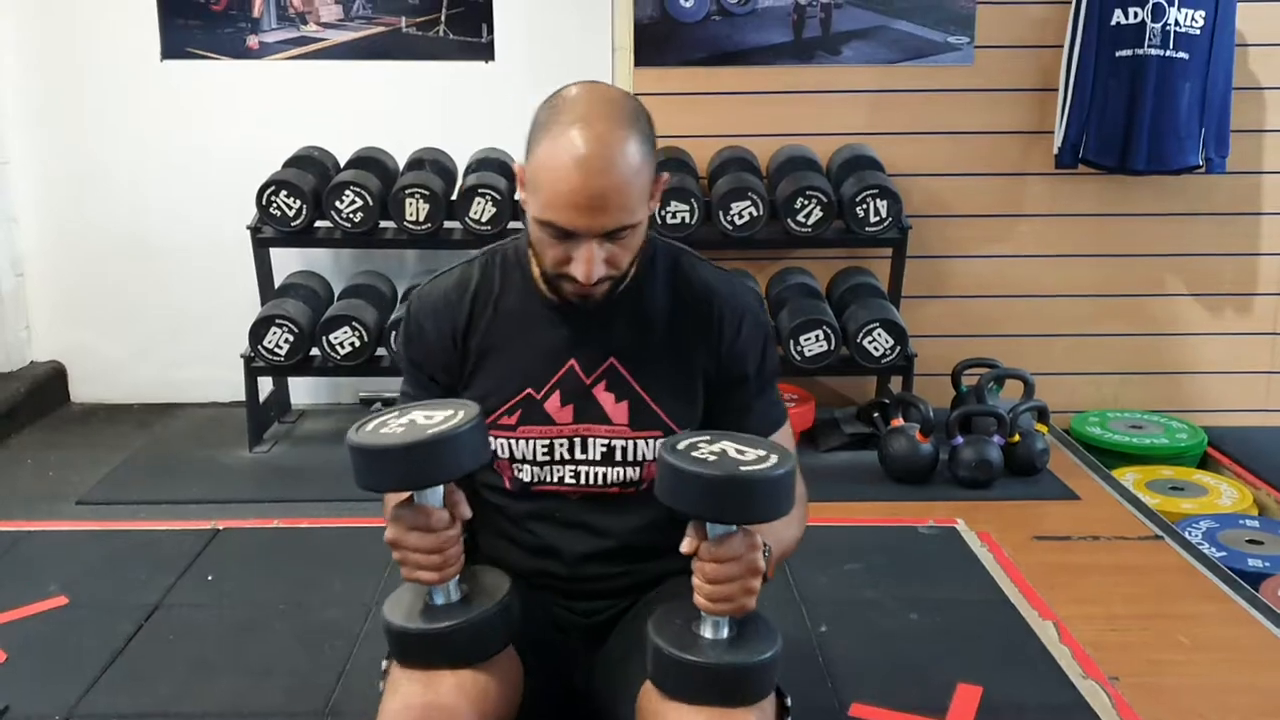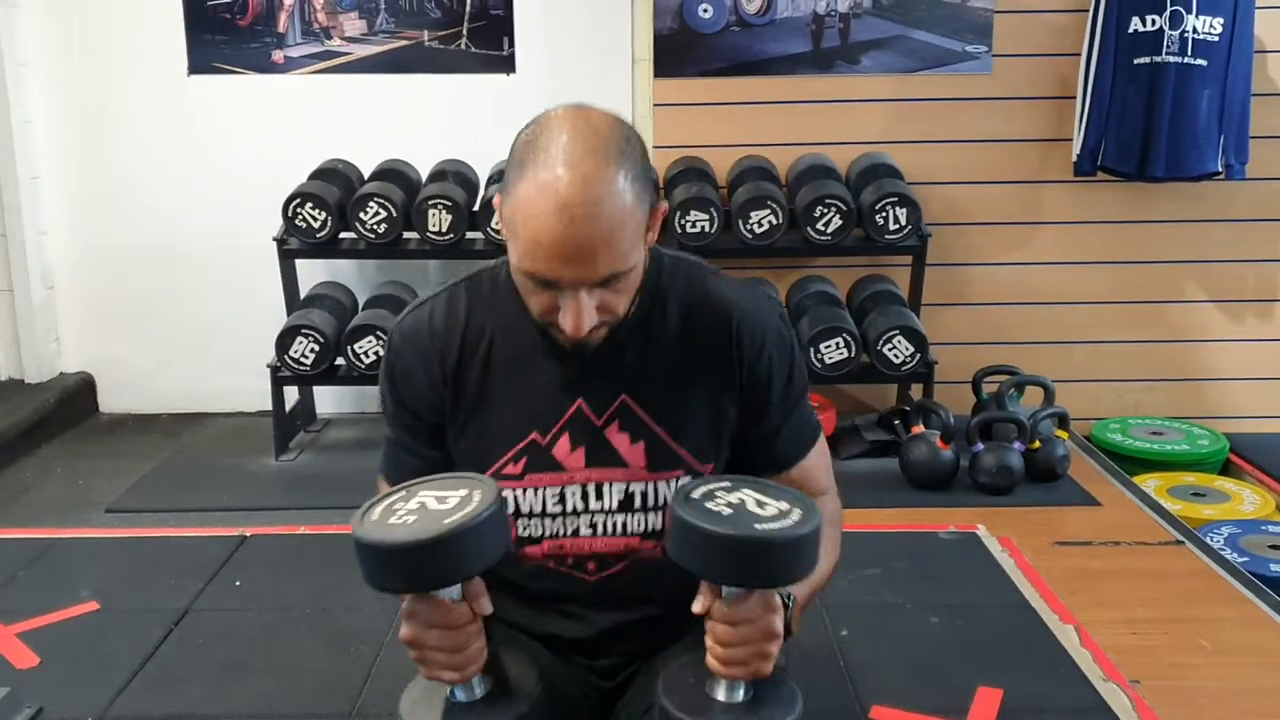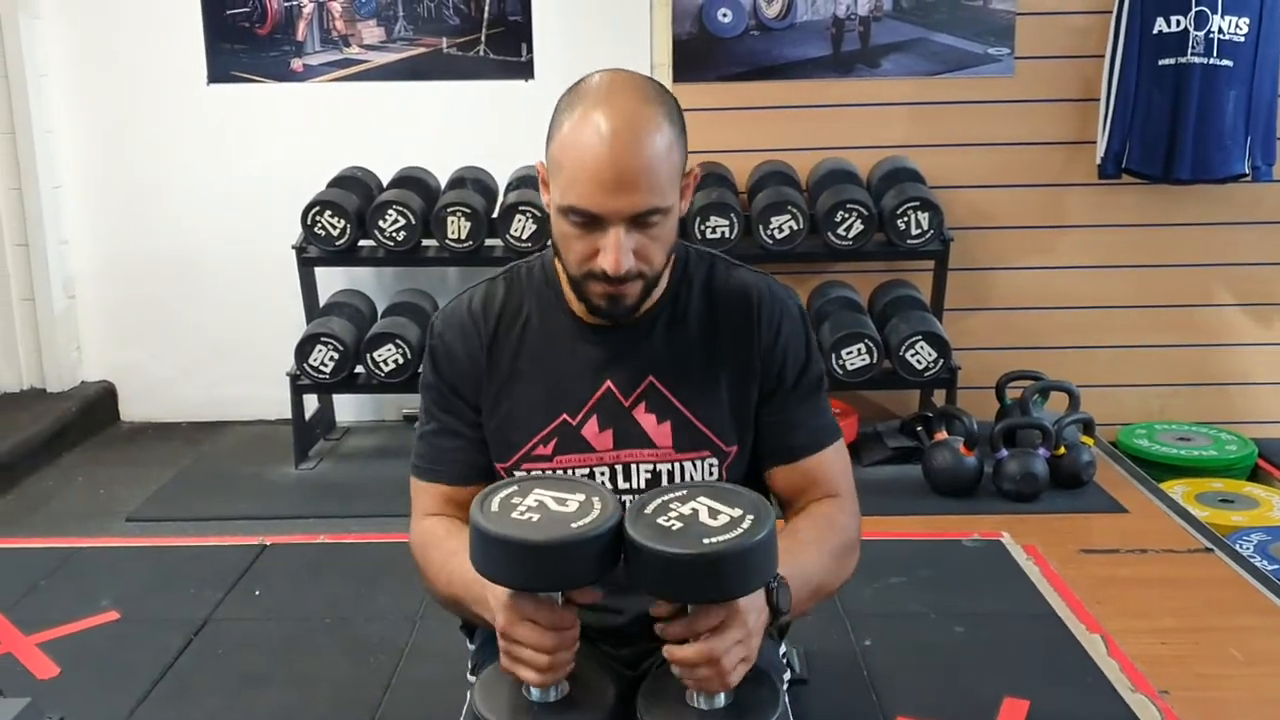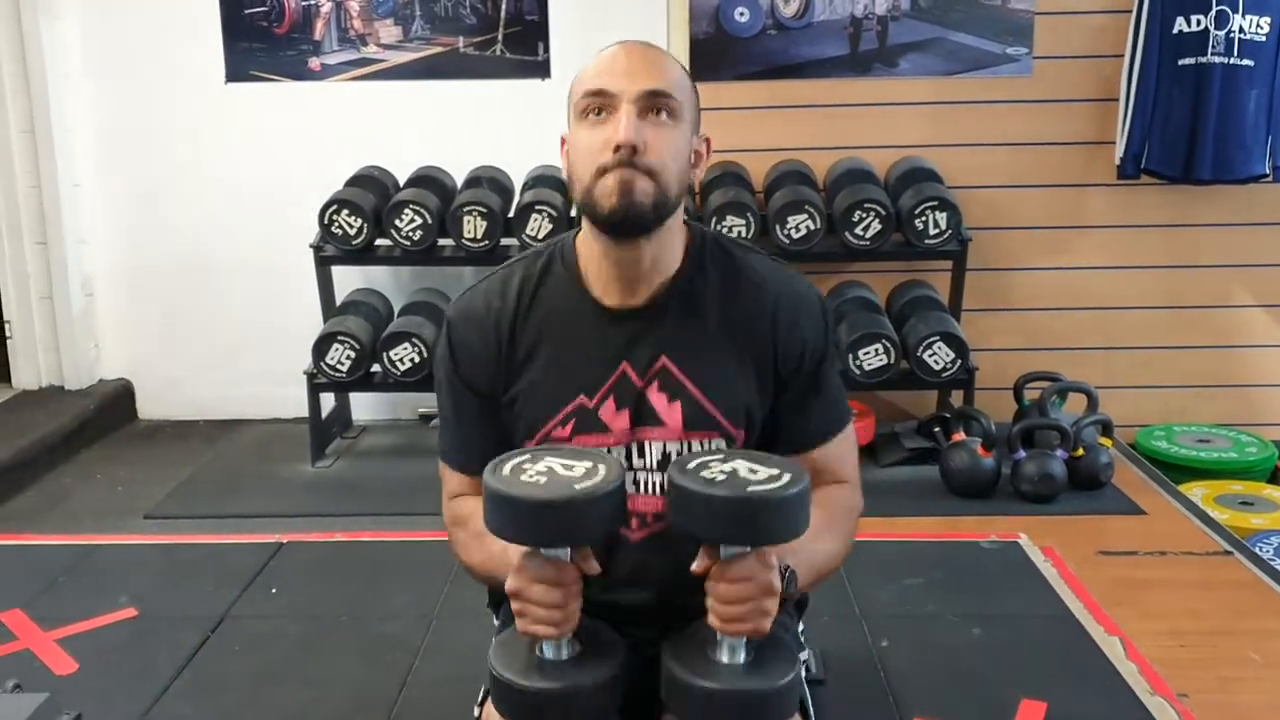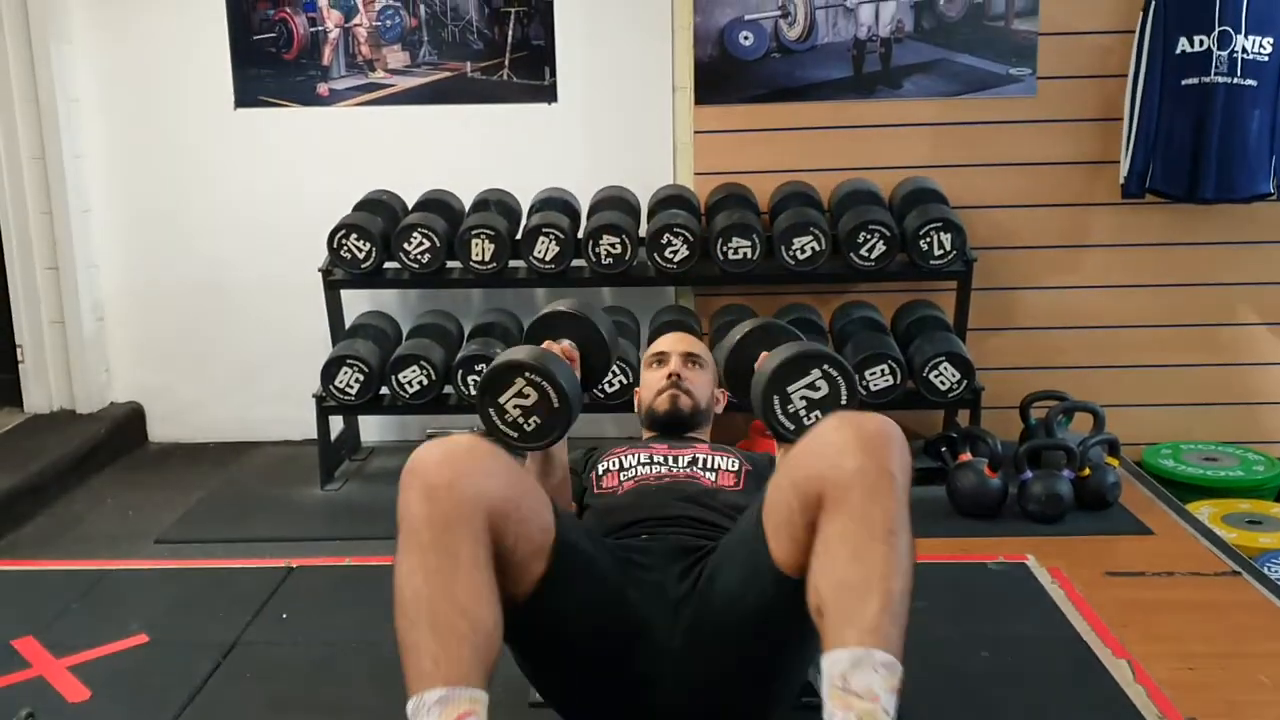
dt=1s
person 1, frame 1
left shoulder: (721, 309)
right shoulder: (448, 309)
left wrist: (756, 548)
right wrist: (417, 520)
left hip: (663, 595)
right hip: (505, 593)
person 1, frame 2
left shoulder: (741, 329)
right shoulder: (432, 343)
left elbow: (811, 498)
left wrist: (776, 598)
right wrist: (427, 597)
left hip: (683, 641)
right hip: (518, 641)
person 1, frame 3
left shoulder: (759, 318)
right shoulder: (471, 332)
left elbow: (830, 508)
right elbow: (438, 521)
left wrist: (764, 595)
right wrist: (497, 596)
left hip: (711, 641)
right hip: (539, 643)
person 1, frame 4
left shoulder: (783, 308)
right shoulder: (485, 316)
left elbow: (833, 486)
right elbow: (468, 503)
left wrist: (779, 566)
right wrist: (518, 562)
left hip: (727, 618)
right hip: (563, 618)
person 1, frame 5
left shoulder: (758, 468)
right shoulder: (591, 464)
left elbow: (805, 546)
right elbow: (527, 540)
left hip: (728, 615)
right hip: (599, 602)
left knee: (862, 441)
right knee: (444, 468)
